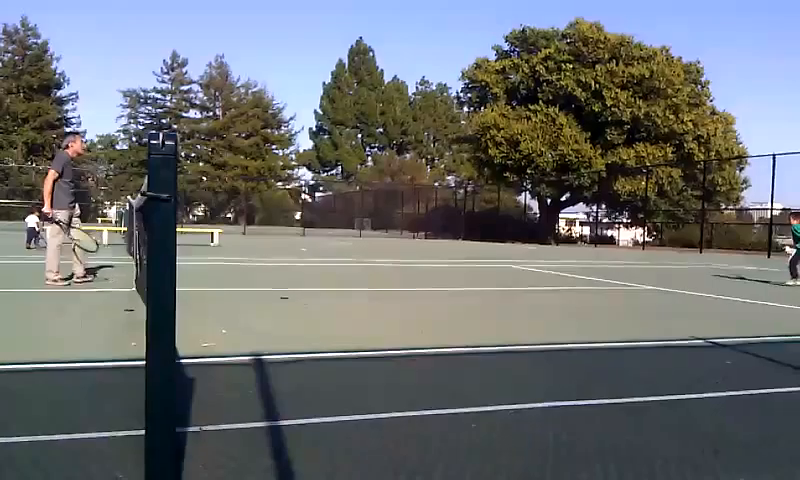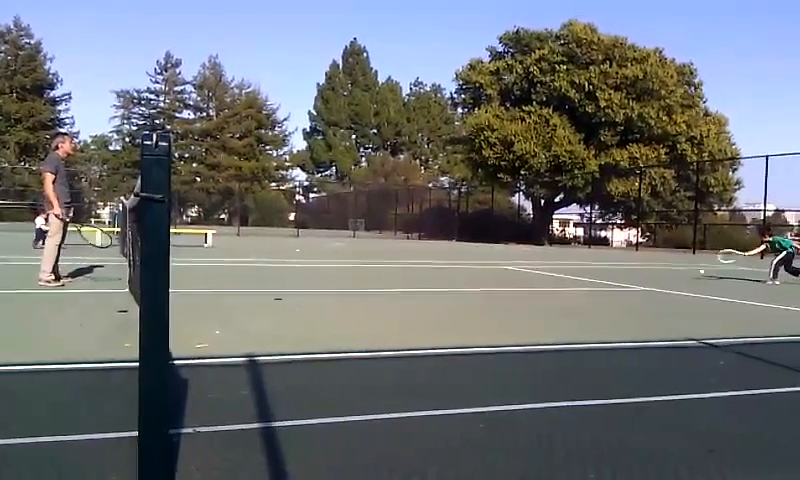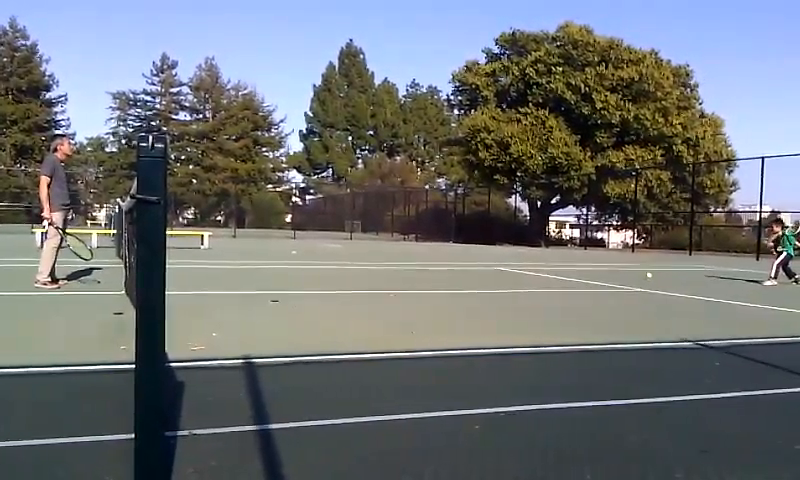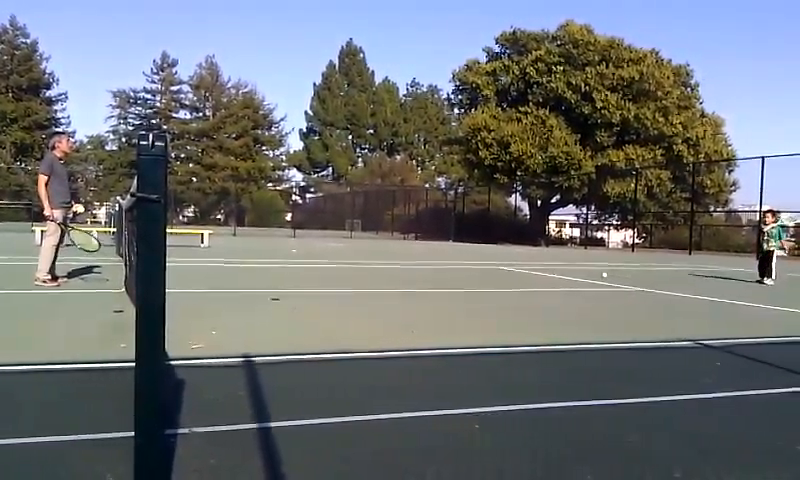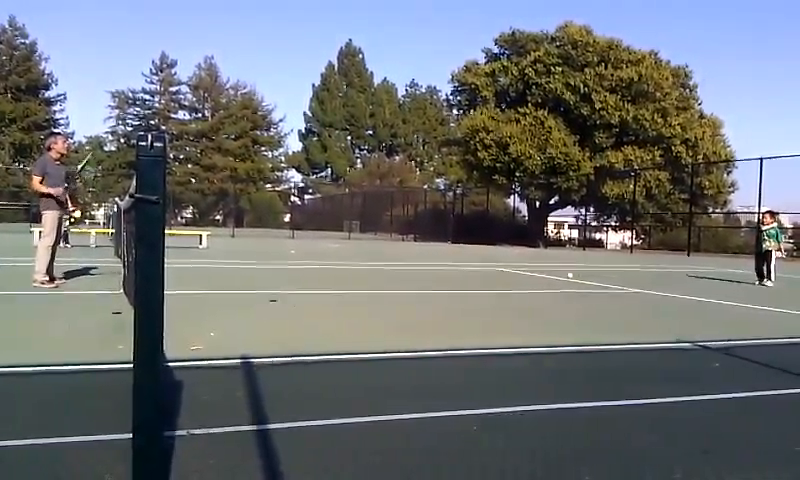
dt=0.7s
person 1, frame 1
left shoulder: (68, 160)
right shoulder: (62, 157)
right elbow: (49, 180)
right wrist: (47, 204)
left hip: (71, 206)
right hip: (60, 207)
right knee: (56, 240)
left ankle: (79, 273)
right ankle: (52, 276)
person 1, frame 2
left shoulder: (60, 161)
right shoulder: (52, 158)
right elbow: (48, 184)
right wrist: (55, 206)
left hip: (64, 208)
right hip: (57, 208)
left knee: (58, 242)
right knee: (53, 240)
left ankle: (54, 274)
right ankle: (45, 276)
person 1, frame 3
left shoulder: (59, 163)
right shoulder: (51, 161)
right elbow: (43, 186)
left wrist: (66, 209)
right wrist: (46, 209)
left hip: (62, 210)
right hip: (55, 210)
left knee: (55, 243)
right knee: (52, 242)
left ankle: (50, 276)
right ankle: (42, 278)
person 1, frame 4
left shoulder: (61, 162)
right shoulder: (49, 159)
right elbow: (41, 184)
left wrist: (72, 204)
right wrist: (47, 207)
left hip: (63, 208)
right hip: (55, 208)
left knee: (57, 241)
right knee: (51, 240)
left ankle: (50, 273)
right ankle: (41, 276)
person 1, frame 5
left shoulder: (61, 164)
right shoulder: (43, 161)
right elbow: (35, 184)
left wrist: (69, 205)
right wrist: (51, 191)
left hip: (60, 208)
right hip: (50, 207)
left knee: (54, 242)
right knee: (47, 241)
left ankle: (49, 275)
right ankle: (39, 277)
